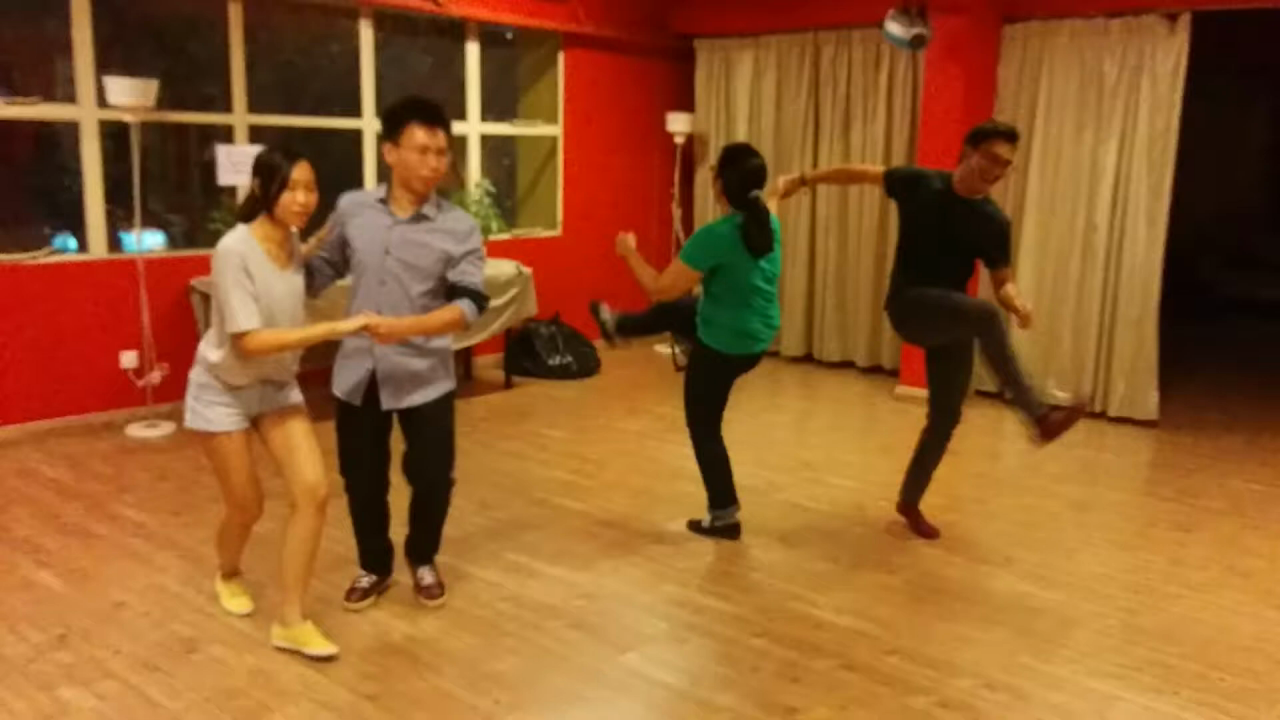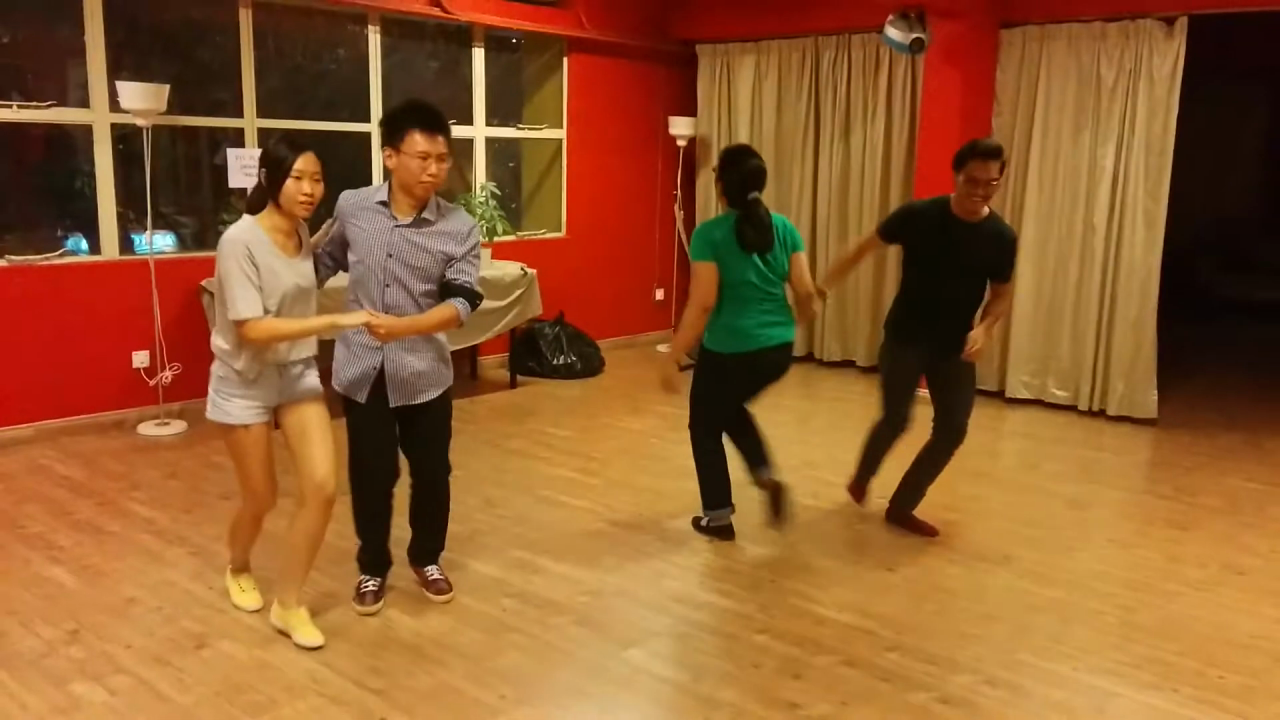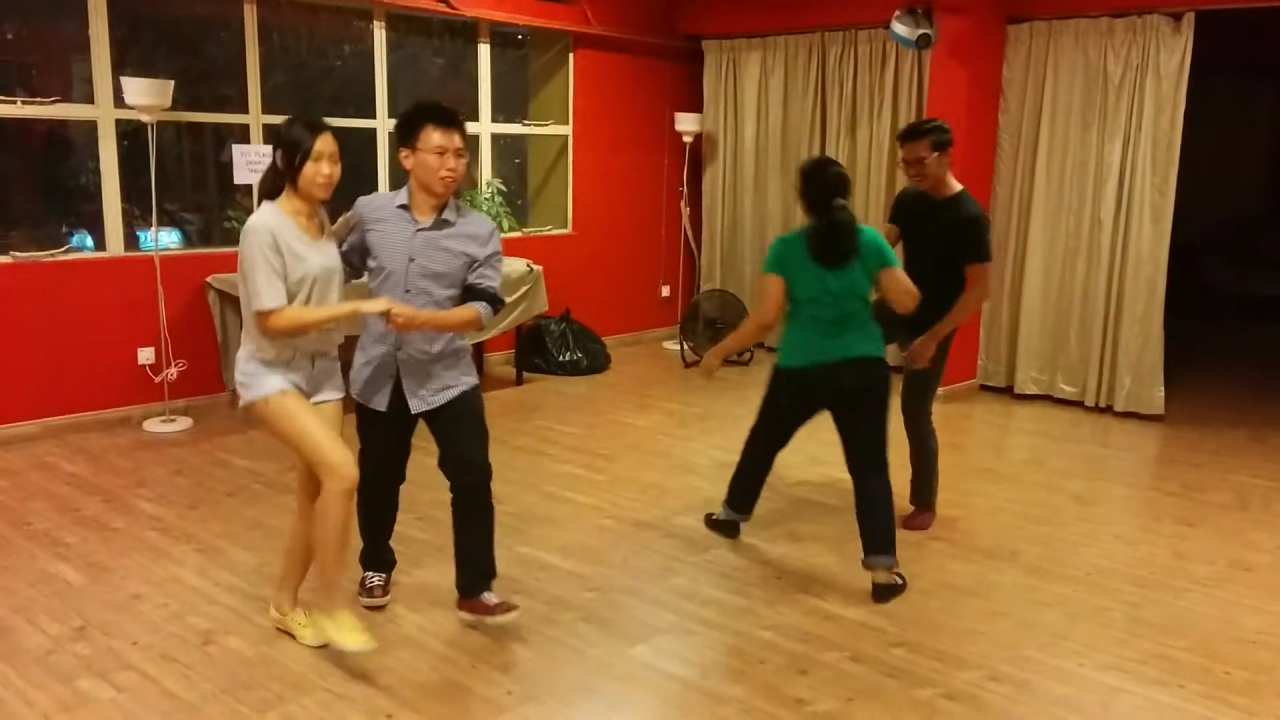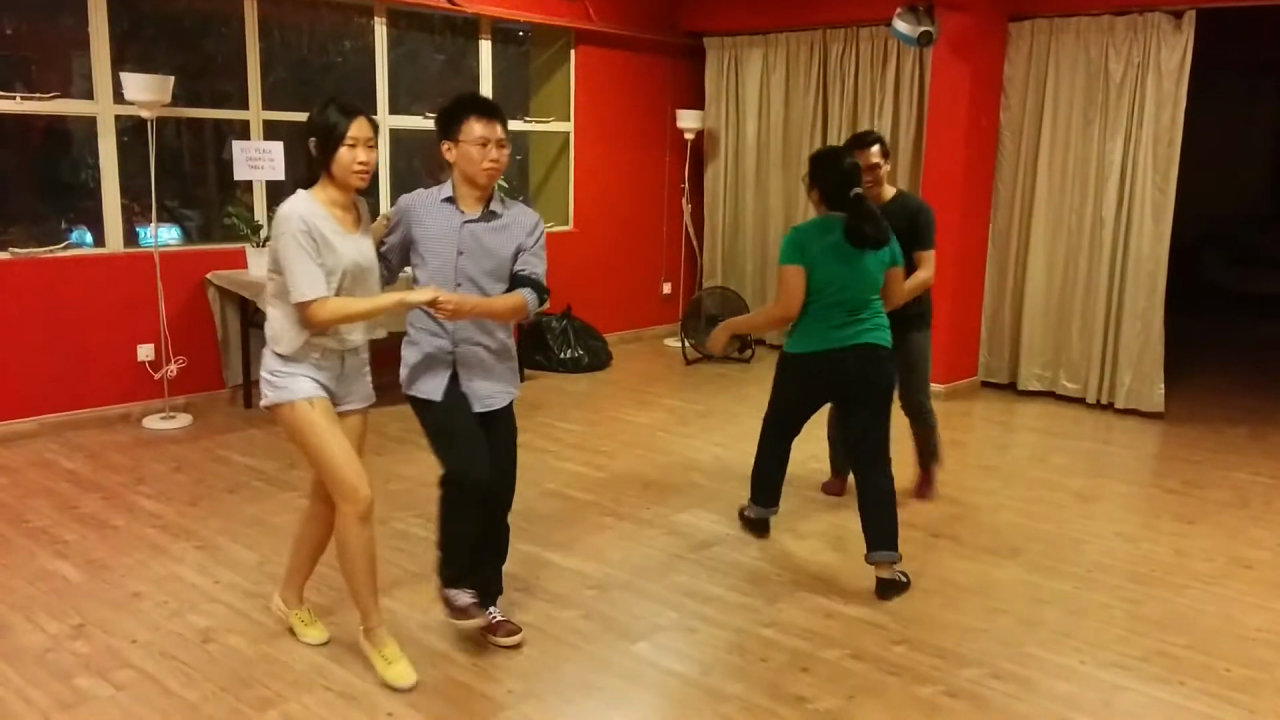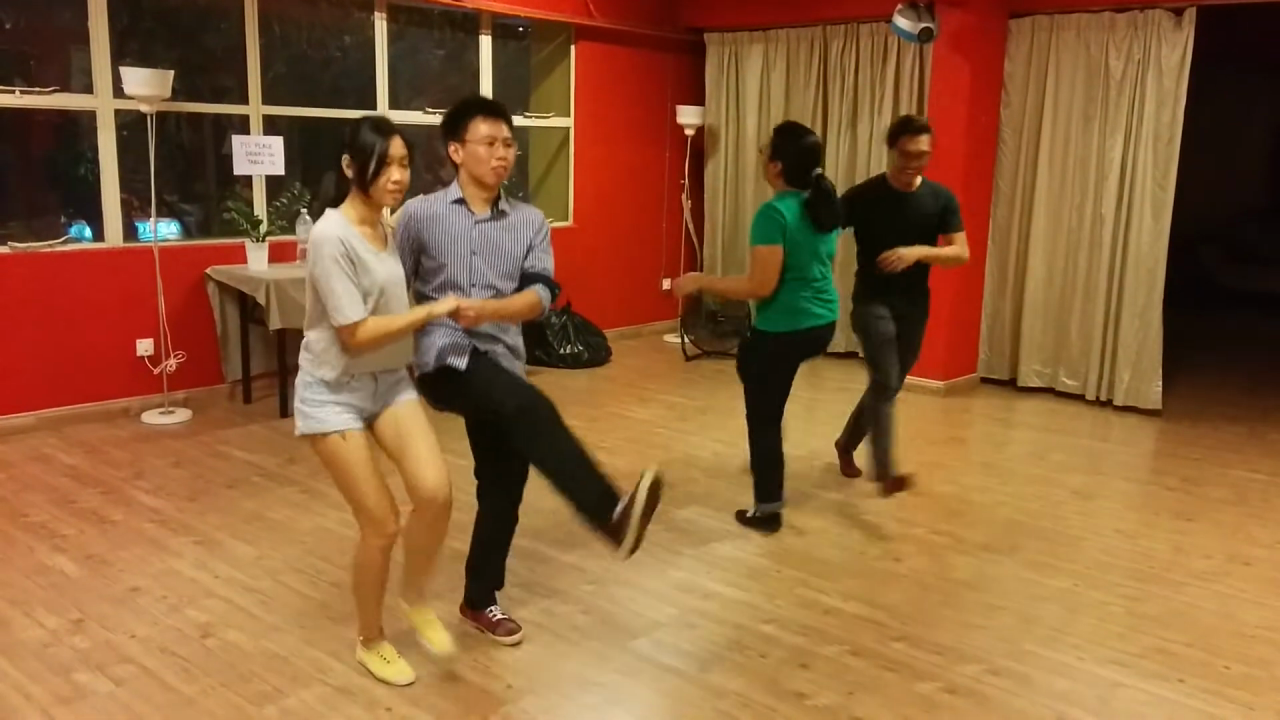
dt=0.4s
person 1, frame 1
left shoulder: (291, 242)
right shoulder: (234, 251)
right elbow: (250, 341)
right wrist: (335, 328)
left hip: (279, 385)
right hip: (224, 389)
left knee: (314, 492)
right knee: (247, 505)
left ankle: (291, 621)
right ankle: (228, 574)
person 1, frame 2
left shoulder: (301, 234)
right shoulder: (240, 241)
right elbow: (251, 330)
right wrist: (335, 320)
left hip: (298, 373)
right hip: (242, 382)
left knee: (322, 486)
right knee: (260, 502)
left ankle: (288, 605)
right ankle: (237, 568)
person 1, frame 3
left shoulder: (320, 219)
right shoulder: (263, 227)
right elbow: (273, 320)
right wrist: (357, 308)
left hip: (322, 366)
right hip: (270, 372)
left knee: (316, 489)
right knee: (343, 474)
left ankle: (285, 603)
right ankle: (335, 607)
person 1, frame 4
left shoulder: (361, 212)
right shoulder: (297, 216)
right elbow: (317, 312)
right wrist: (403, 298)
left hip: (351, 365)
right hip: (297, 370)
left knee: (329, 496)
right knee: (357, 496)
left ankle: (289, 595)
right ankle: (377, 636)
person 1, frame 5
left shoulder: (384, 227)
right shoulder: (330, 236)
right elbow: (354, 333)
right wrist: (432, 311)
left hip: (389, 379)
right hip: (333, 391)
left knee: (436, 490)
right knee: (380, 522)
left ankle: (417, 598)
right ankle: (371, 640)
person 2, frame 1
left shoulder: (460, 228)
right shoulder: (351, 210)
left elbow: (470, 305)
right elbow: (322, 271)
left wrist: (407, 327)
left hip: (425, 374)
right hip: (360, 370)
left knee: (432, 475)
right knee: (362, 476)
left ankle: (422, 558)
right ankle: (374, 566)
person 2, frame 2
left shoulder: (459, 228)
right shoulder: (352, 207)
left elbow: (461, 303)
right elbow: (323, 262)
left wrist: (404, 327)
left hip: (424, 366)
right hip: (362, 365)
left knee: (431, 471)
right knee: (372, 472)
left ankle: (426, 556)
right ankle: (373, 568)
person 2, frame 3
left shoulder: (479, 231)
right shoulder: (370, 213)
left elbow: (485, 306)
right elbow: (343, 267)
left wrist: (425, 319)
left hip: (447, 373)
right hip: (381, 373)
left knee: (472, 474)
right knee: (379, 477)
left ankle: (476, 588)
right ankle: (375, 565)
person 2, frame 4
left shoulder: (524, 223)
right shoulder: (413, 209)
left elbow: (529, 299)
right elbow: (381, 270)
left wrist: (470, 306)
left hip: (491, 370)
right hip: (430, 365)
left knee: (498, 480)
right knee: (471, 472)
left ankle: (479, 587)
right ankle: (456, 580)
person 2, frame 5
left shoulder: (530, 222)
right shoulder: (418, 214)
left elbow: (541, 296)
left wrist: (490, 308)
left hip: (497, 360)
right hip: (443, 358)
left knee: (503, 480)
right knee: (530, 409)
left ankle: (479, 599)
right ankle: (613, 514)
person 3, frame 1
left shoulder: (715, 236)
right shoulder: (769, 223)
left elbow: (662, 288)
left wrist: (630, 252)
left hip: (724, 348)
right hip: (759, 337)
left knee: (704, 427)
right knee: (678, 310)
left ankle: (724, 517)
right ankle: (616, 325)
person 3, frame 2
left shoulder: (709, 233)
right shoulder: (784, 228)
left elbow: (703, 303)
right elbow: (805, 291)
left wrist: (674, 356)
right wrist: (798, 321)
left hip: (729, 352)
right hip: (777, 348)
left knee: (704, 429)
right knee: (732, 408)
left ankle: (719, 516)
right ankle: (768, 476)
person 3, frame 3
left shoulder: (785, 248)
right shoulder: (870, 241)
left elbow: (765, 318)
right elbow: (906, 302)
left wrist: (719, 352)
left hip: (801, 370)
right hip: (862, 367)
left knee: (763, 443)
right knee: (869, 467)
left ankle: (731, 515)
right ankle: (882, 569)
person 3, frame 4
left shoulder: (802, 238)
right shoulder: (880, 234)
left elbow: (786, 309)
right elbow: (895, 297)
left wrist: (731, 327)
left hip: (811, 360)
right hip: (873, 357)
left knee: (778, 432)
right knee: (872, 460)
left ankle: (761, 511)
right ankle: (885, 568)
person 3, frame 5
left shoulder: (773, 213)
right shoulder: (821, 205)
left elbow: (761, 286)
left wrist: (702, 281)
left hip: (782, 329)
right hip: (821, 323)
left knee: (762, 413)
right knee: (752, 366)
left ankle: (767, 509)
right ankle: (768, 459)
person 4, frame 1
left shoulder: (994, 221)
right shoulder: (920, 185)
left elbow: (1002, 282)
right elbow: (861, 173)
left wrist: (1018, 304)
right wrist: (805, 179)
left hip: (957, 321)
right hip: (911, 306)
left knee: (946, 416)
right knee: (984, 316)
left ankle: (910, 502)
right ankle: (1038, 416)
person 4, frame 2
left shoulder: (1001, 237)
right shoulder: (917, 216)
left elbow: (1001, 295)
right elbow: (864, 248)
left wrist: (982, 329)
right wrist: (821, 287)
left hip: (956, 344)
right hip: (905, 334)
left knee: (952, 430)
right knee: (896, 419)
left ankle: (901, 506)
right ankle: (863, 475)
person 4, frame 3
left shoulder: (969, 216)
right shoulder: (907, 200)
left elbow: (976, 288)
right elbow: (885, 246)
left wrist: (934, 339)
left hip: (935, 321)
right hip: (895, 305)
left knee: (915, 412)
left ankle: (924, 504)
person 4, frame 4
left shoulder: (914, 210)
left elbow: (926, 273)
left hip: (910, 319)
left knee: (915, 402)
left ankle: (928, 464)
right ankle: (839, 469)
person 4, frame 5
left shoulder: (940, 199)
right shoulder: (864, 195)
left elbow: (963, 255)
left wrist: (918, 252)
left hip: (914, 305)
right hip: (871, 300)
left knee: (888, 384)
right knee: (887, 379)
left ankle: (846, 444)
right ankle: (884, 470)
